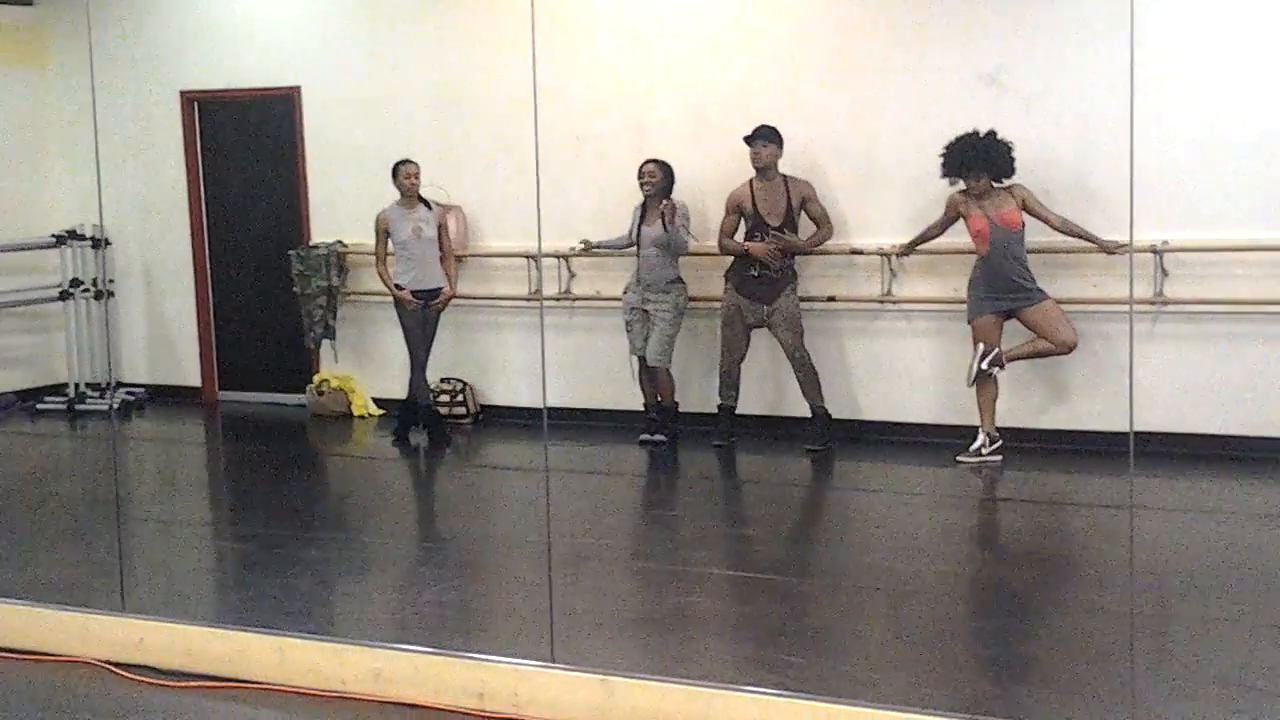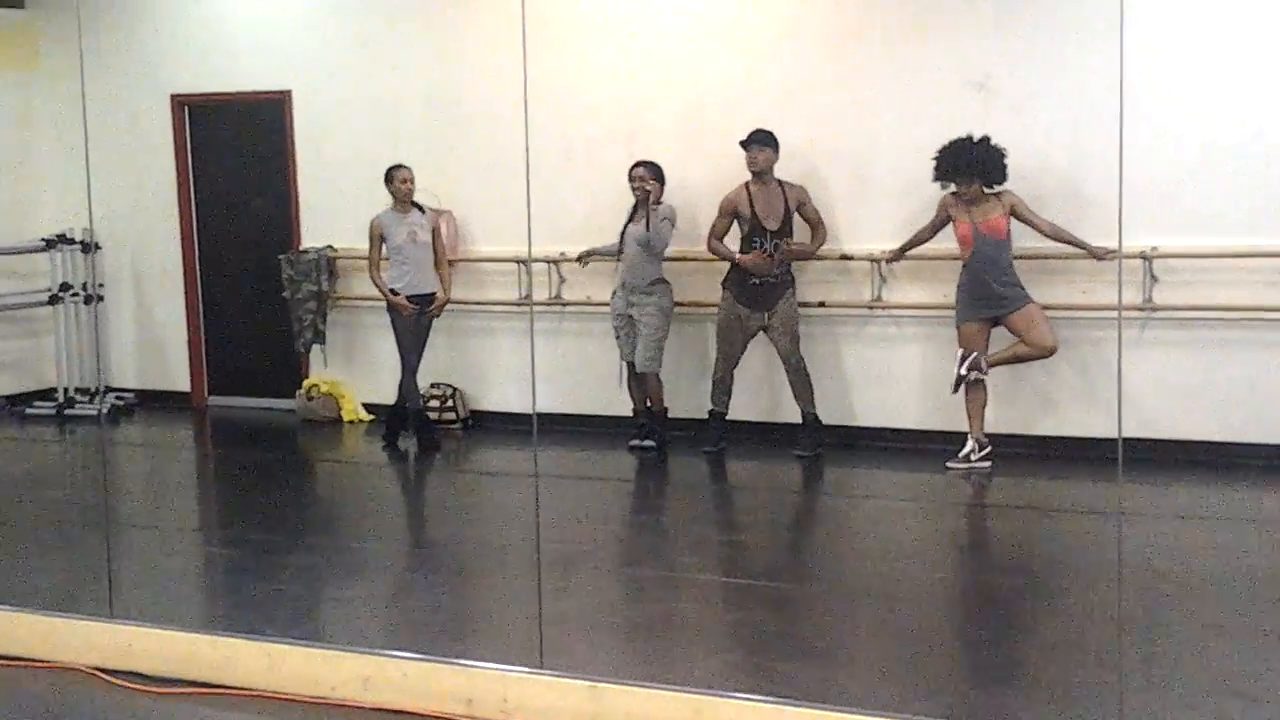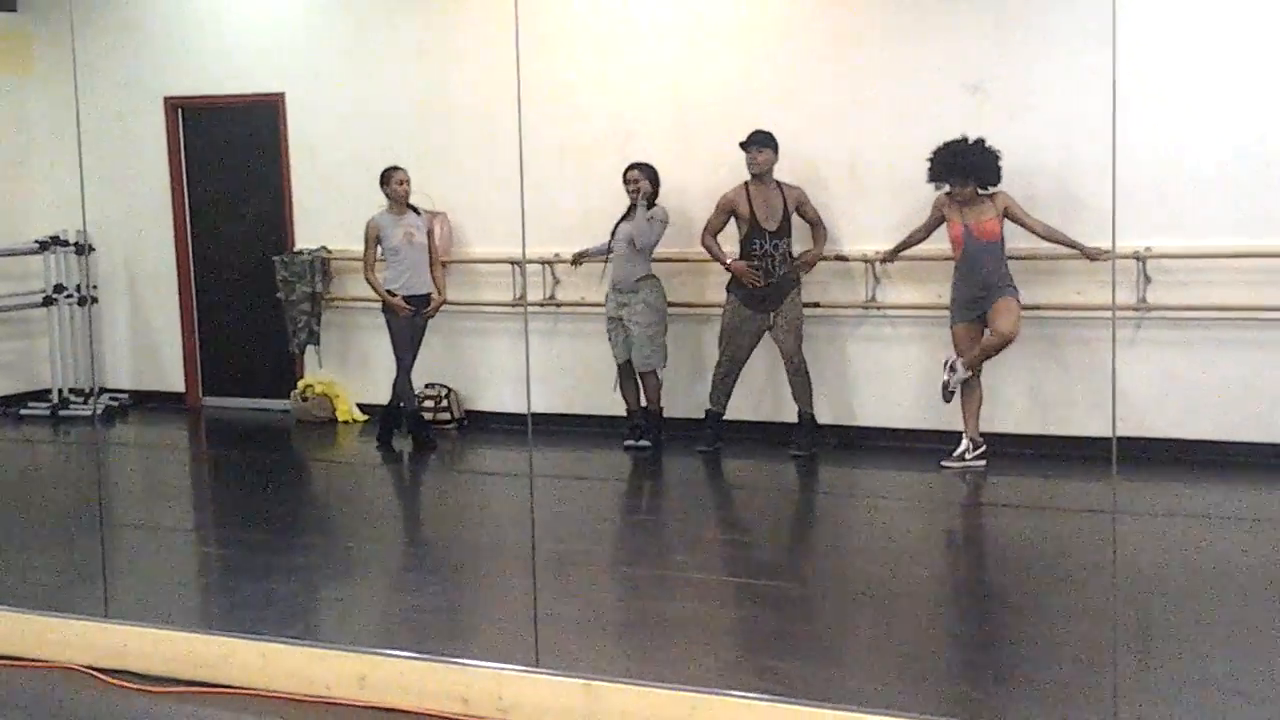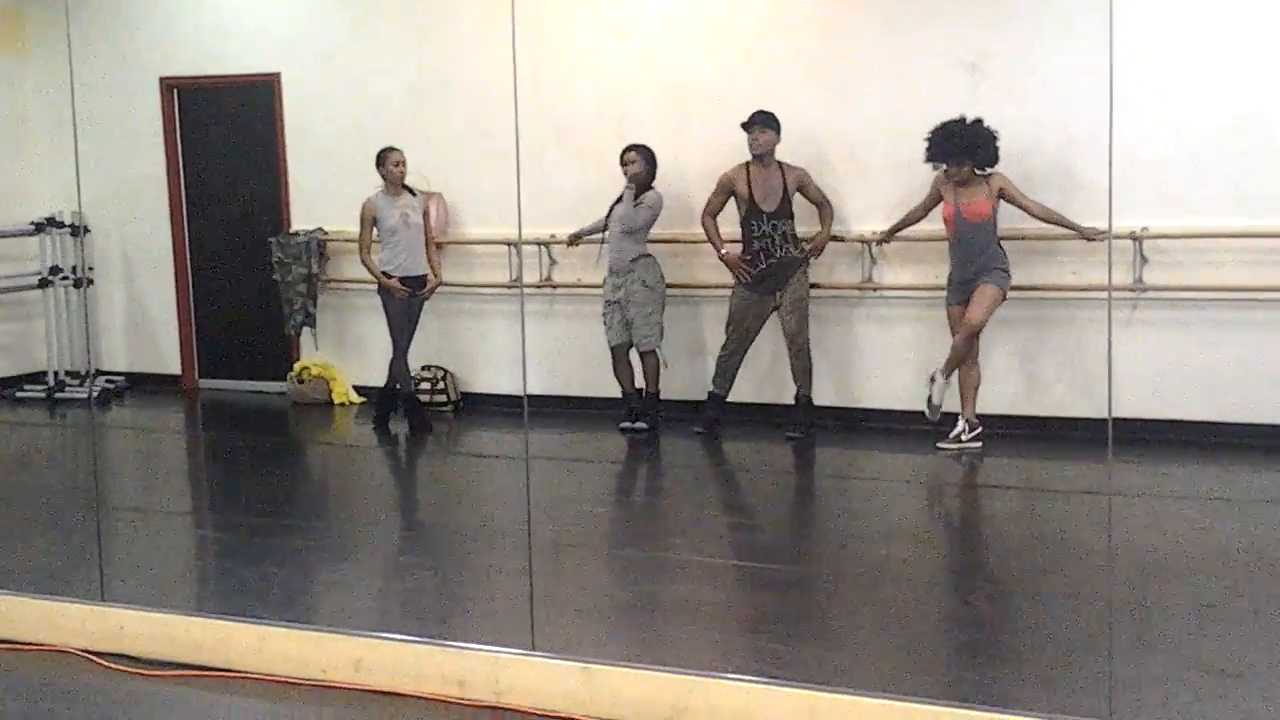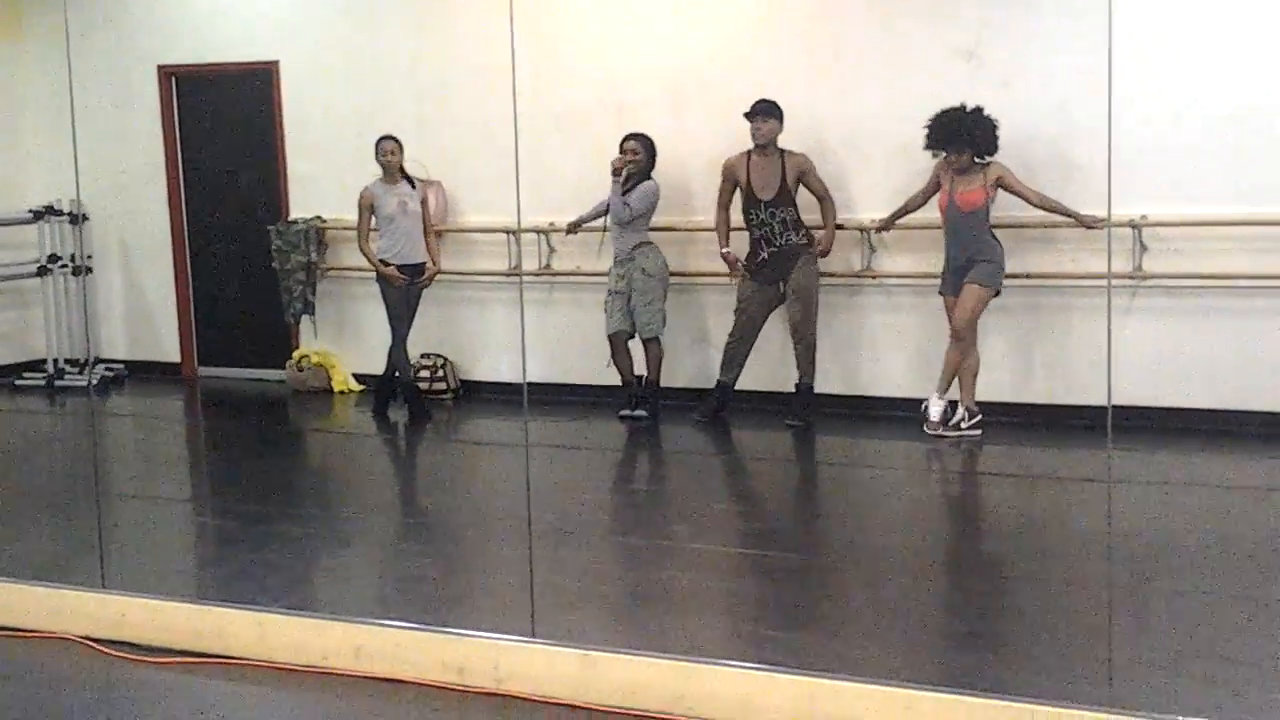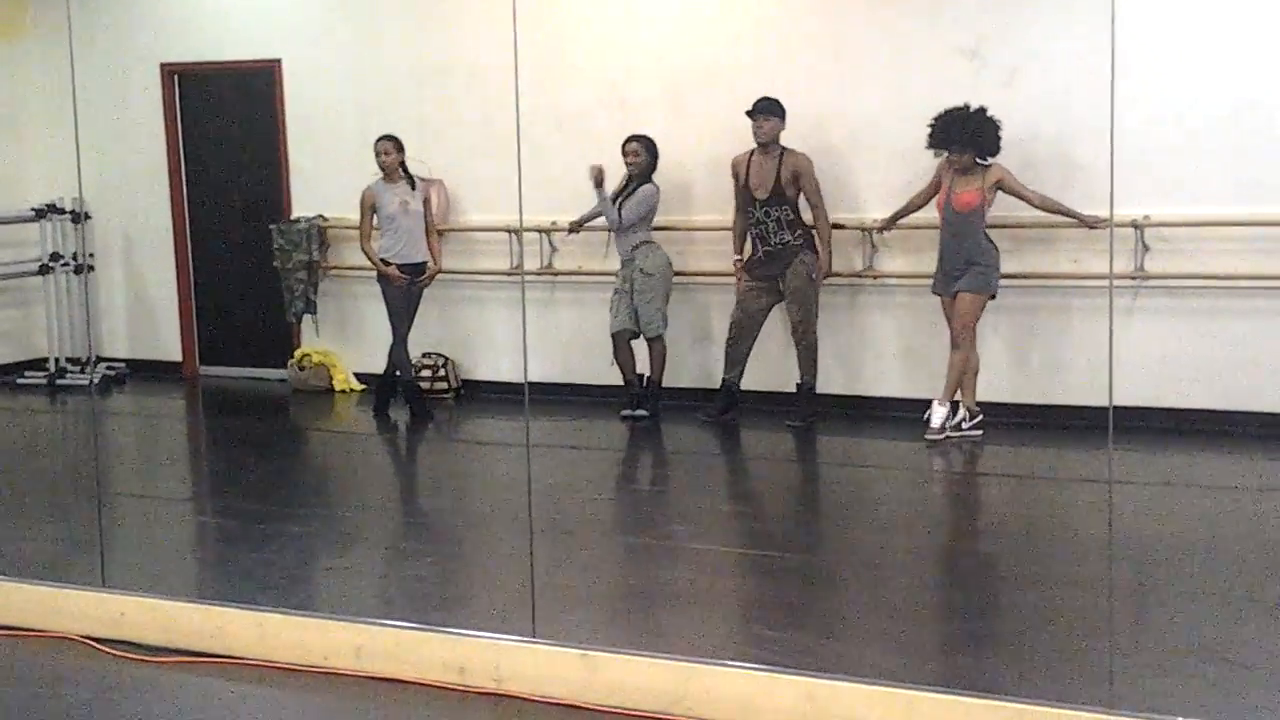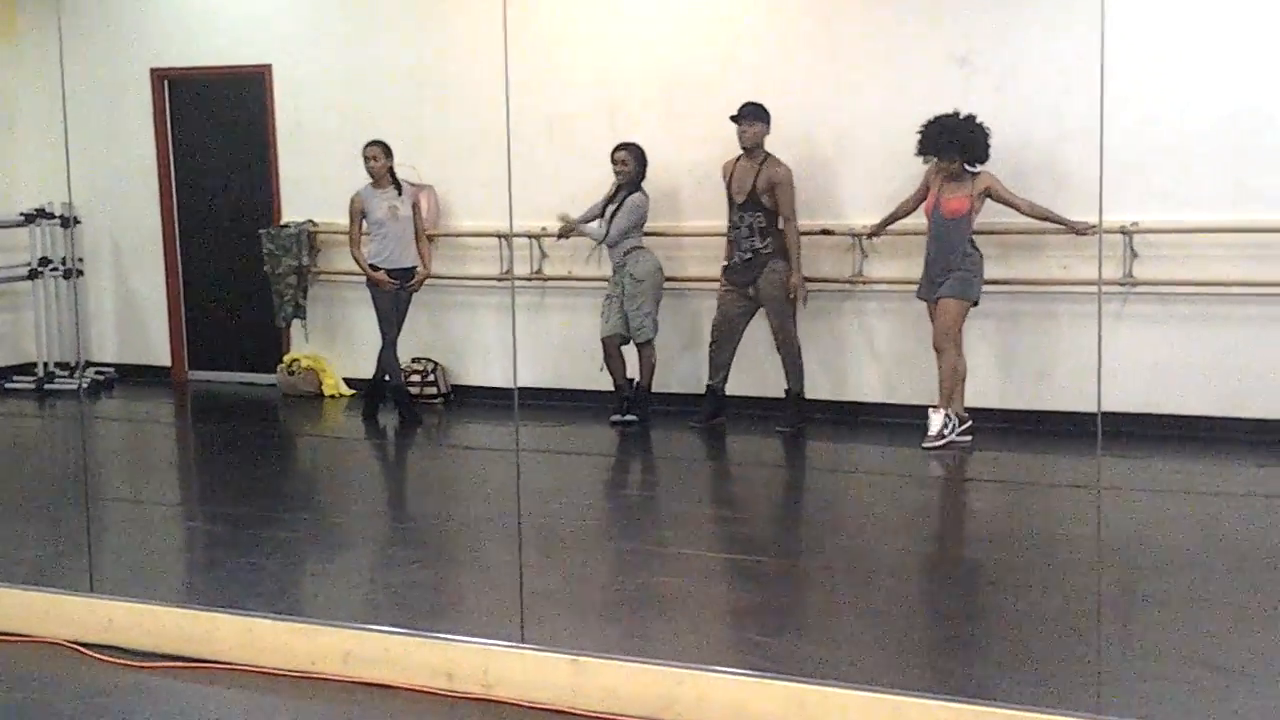
dt=0.2s
person 1, frame 1
left shoulder: (1016, 194)
right shoulder: (959, 201)
left elbow: (1056, 221)
right elbow: (938, 227)
left wrist: (1099, 241)
right wrist: (910, 246)
left hip: (1022, 286)
right hip: (985, 291)
left knee: (1067, 340)
right knee: (986, 367)
left ankle: (999, 358)
right ankle: (989, 439)
person 1, frame 2
left shoulder: (1005, 200)
right shoulder: (950, 204)
left elbow: (1045, 227)
right elbow: (929, 231)
left wrist: (1089, 248)
right wrist: (900, 251)
left hip: (1008, 291)
right hip: (971, 295)
left knee: (1046, 344)
right knee: (974, 374)
left ankle: (979, 363)
right ankle: (978, 445)
person 1, frame 3
left shoulder: (999, 202)
right shoulder: (945, 204)
left elbow: (1038, 227)
right elbow: (923, 231)
left wrist: (1083, 249)
right wrist: (894, 251)
left hip: (999, 288)
right hip: (964, 294)
left knee: (1006, 332)
right knee: (972, 373)
left ankle: (958, 368)
right ankle: (973, 444)
person 1, frame 4
left shoulder: (994, 183)
right shoulder: (943, 182)
left elbow: (1034, 208)
right elbow: (921, 210)
left wrist: (1079, 229)
right wrist: (890, 232)
left hip: (991, 269)
right hip: (959, 275)
left knee: (973, 322)
right knee: (968, 347)
left ankle: (941, 377)
right ankle: (969, 425)
person 1, frame 5
left shoulder: (992, 172)
right shoulder: (943, 169)
left elbow: (1033, 197)
right elbow: (921, 197)
left wrist: (1078, 216)
right wrist: (890, 219)
left hip: (983, 261)
right hip: (954, 264)
left knee: (961, 329)
right knee: (964, 337)
left ankle: (939, 399)
right ankle: (968, 413)
person 1, frame 6
left shoulder: (992, 174)
right shoulder: (945, 169)
left elbow: (1034, 198)
right elbow: (923, 196)
left wrist: (1079, 217)
right wrist: (892, 219)
left hip: (978, 265)
right hip: (949, 266)
left knee: (961, 338)
right knee: (964, 340)
left ankle: (942, 408)
right ankle: (969, 413)
person 1, frame 7
left shoulder: (981, 181)
right shoulder: (933, 175)
left elbow: (1022, 205)
right elbow: (912, 203)
left wrist: (1068, 223)
right wrist: (881, 225)
left hip: (962, 270)
right hip: (934, 271)
left knee: (943, 342)
right knee: (950, 346)
left ankle: (941, 417)
right ankle: (958, 419)
person 2, frame 1
left shoulder: (800, 189)
right shoulder: (740, 196)
left elbow: (826, 227)
right elbow: (723, 241)
left wrist: (804, 244)
right wrist: (748, 247)
left hip: (781, 286)
right hip: (741, 285)
left knee: (797, 353)
right knee: (731, 355)
left ankle: (821, 419)
right ankle: (726, 419)
person 2, frame 2
left shoulder: (795, 193)
right shoulder: (735, 199)
left elbow: (819, 226)
right elbow: (713, 240)
left wrist: (812, 248)
right wrist: (738, 258)
left hip: (780, 290)
right hip: (740, 290)
left knee: (792, 358)
right knee: (726, 360)
left ankle: (811, 426)
right ankle: (717, 424)
person 2, frame 3
left shoulder: (793, 195)
right shoulder: (734, 198)
left elbow: (818, 225)
right elbow: (707, 236)
left wrist: (816, 251)
right wrist: (729, 264)
left hip: (785, 290)
right hip: (745, 291)
left knee: (793, 357)
right knee: (729, 360)
left ankle: (806, 426)
right ankle: (713, 425)
person 2, frame 4
left shoulder: (795, 175)
right shoulder: (733, 178)
left elbow: (824, 204)
right elbow: (708, 216)
left wrist: (824, 234)
right wrist: (723, 252)
left hip: (792, 270)
right hip: (752, 272)
left knee: (797, 338)
right knee: (735, 341)
left ankle: (803, 408)
right ankle: (714, 405)
person 2, frame 5
left shoulder: (797, 163)
right shoulder: (734, 165)
left elbow: (824, 199)
right elbow: (723, 209)
left wrist: (828, 236)
right wrist: (725, 249)
left hip: (799, 257)
right hip: (759, 260)
left knee: (802, 327)
right knee: (742, 329)
left ankle: (804, 397)
right ankle: (721, 393)
person 2, frame 6
left shoulder: (797, 163)
right shoulder: (740, 164)
left elbow: (817, 209)
left wrist: (825, 254)
right wrist: (738, 256)
left hip: (797, 256)
right hip: (760, 260)
left knee: (803, 328)
right knee: (740, 326)
left ankle: (806, 398)
right ankle: (728, 394)
person 2, frame 7
left shoulder: (777, 171)
right shoulder: (729, 168)
left elbow: (789, 222)
left wrist: (795, 271)
right wrist: (727, 262)
left hip: (770, 264)
right hip: (738, 265)
left knee: (784, 335)
right knee: (721, 333)
left ankle: (795, 403)
right ankle: (714, 400)
person 3, frame 1
left shoulder: (434, 213)
right shoulder: (386, 218)
left elbow: (448, 255)
right elbow: (380, 263)
left wrist: (451, 287)
right wrist: (395, 292)
left hip: (434, 293)
right hip: (407, 294)
left knee: (421, 361)
right knee: (418, 360)
left ankle: (405, 421)
right ankle: (433, 422)
person 3, frame 2
left shoulder: (429, 217)
right shoulder: (381, 223)
left elbow: (441, 261)
right elbow: (373, 268)
left wrist: (445, 292)
right wrist: (391, 297)
left hip: (428, 298)
right hip: (401, 300)
left knee: (412, 365)
right knee: (409, 365)
left ankle: (394, 426)
right ankle: (423, 429)
person 3, frame 3
left shoulder: (424, 219)
right shoulder: (377, 224)
left elbow: (435, 262)
right elbow: (368, 270)
left wrist: (441, 294)
right wrist: (388, 298)
left hip: (423, 299)
right hip: (397, 301)
left knee: (406, 365)
right knee: (404, 365)
left ankle: (388, 425)
right ankle: (418, 429)
person 3, frame 4
left shoulder: (419, 200)
right shoulder: (372, 205)
left elbow: (430, 243)
right elbow: (364, 252)
left wrist: (437, 276)
right wrist: (384, 280)
left hip: (419, 280)
right hip: (393, 282)
left knee: (403, 347)
right knee: (401, 346)
left ankle: (384, 406)
right ankle: (413, 410)
person 3, frame 5
left shoulder: (418, 188)
right shoulder: (370, 194)
left elbow: (429, 231)
right elbow: (362, 240)
left wrist: (435, 263)
right wrist: (381, 269)
left hip: (417, 268)
right hip: (391, 270)
left knee: (401, 334)
right knee: (400, 334)
left ankle: (384, 393)
right ankle: (413, 398)
person 3, frame 6
left shoulder: (420, 188)
right shoulder: (372, 193)
left elbow: (431, 231)
right elbow: (365, 239)
left wrist: (436, 263)
right wrist: (381, 268)
left hip: (418, 268)
right hip: (391, 269)
left knee: (402, 333)
right knee: (400, 333)
left ankle: (384, 392)
right ankle: (414, 397)
person 3, frame 7
left shoulder: (409, 193)
right shoulder: (361, 199)
left elbow: (421, 236)
right elbow: (354, 245)
left wrist: (425, 268)
right wrist: (371, 273)
left hip: (407, 273)
right hip: (381, 274)
left knee: (391, 338)
right knee: (390, 338)
left ankle: (374, 395)
right ankle: (404, 402)
person 4, frame 1
left shoulder: (677, 208)
right shoulder: (638, 211)
left elbow: (682, 249)
left wrist: (671, 222)
right wrist: (597, 244)
left hip: (667, 293)
right hip: (637, 292)
left knee: (657, 360)
right knee: (643, 359)
left ankle: (669, 421)
right ankle: (652, 418)
person 4, frame 2
left shoulder: (665, 211)
right shoulder: (632, 212)
left elbow: (658, 245)
left wrist: (654, 205)
right wrist: (594, 251)
left hip: (653, 296)
right hip: (624, 295)
left knee: (646, 366)
right knee: (631, 364)
left ankle: (658, 427)
right ankle: (641, 424)
person 4, frame 3
left shoulder: (658, 213)
right shoulder: (628, 213)
left elbow: (642, 242)
left wrist: (642, 203)
right wrist: (587, 253)
left hip: (643, 294)
right hip: (617, 296)
left knee: (645, 365)
right knee: (624, 365)
left ankle: (653, 426)
right ankle: (636, 424)
person 4, frame 4
left shoulder: (652, 197)
right shoulder: (627, 195)
left elbow: (627, 224)
right elbow: (610, 220)
left wrist: (630, 187)
right wrist: (582, 232)
left hip: (641, 275)
right hip: (615, 277)
left knee: (645, 345)
right knee: (618, 347)
left ankle: (650, 408)
right ankle: (632, 406)
person 4, frame 5
left shoulder: (649, 187)
right shoulder: (627, 183)
left elbow: (620, 216)
right elbow: (609, 205)
left wrist: (616, 179)
right wrist: (581, 220)
left hip: (644, 263)
right hip: (621, 265)
left knee: (649, 333)
right knee: (616, 335)
left ankle: (650, 397)
right ankle: (632, 393)
person 4, frame 6
left shoulder: (648, 191)
right shoulder: (629, 183)
left elbow: (618, 222)
right elbow: (612, 205)
left wrist: (599, 189)
right wrist: (582, 220)
left hip: (647, 262)
right hip: (628, 266)
left knee: (653, 333)
right knee: (619, 334)
left ankle: (652, 397)
right ankle: (634, 393)
person 4, frame 7
left shoulder: (636, 199)
right shoulder: (617, 190)
left elbow: (609, 236)
right elbow: (599, 208)
left wrist: (577, 227)
right wrist: (574, 225)
left hip: (639, 268)
right hip: (620, 272)
left knee: (643, 338)
right knee: (609, 339)
left ankle: (641, 401)
right ankle: (624, 397)
